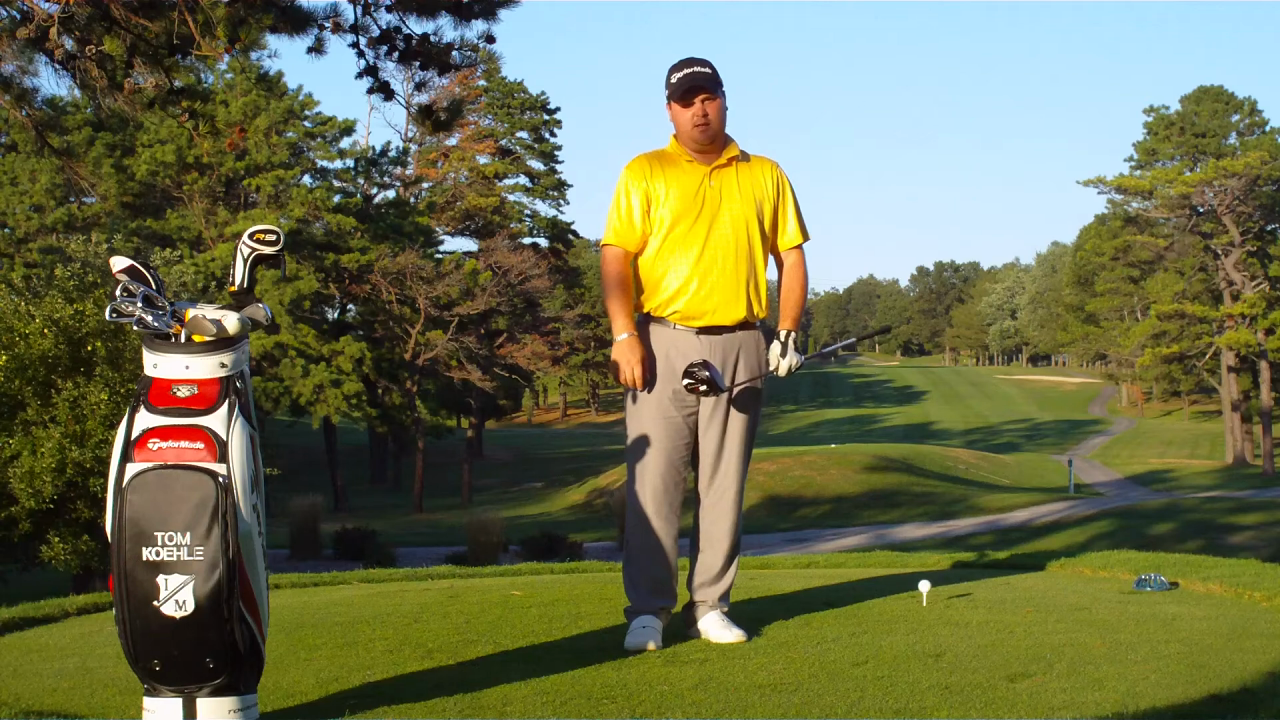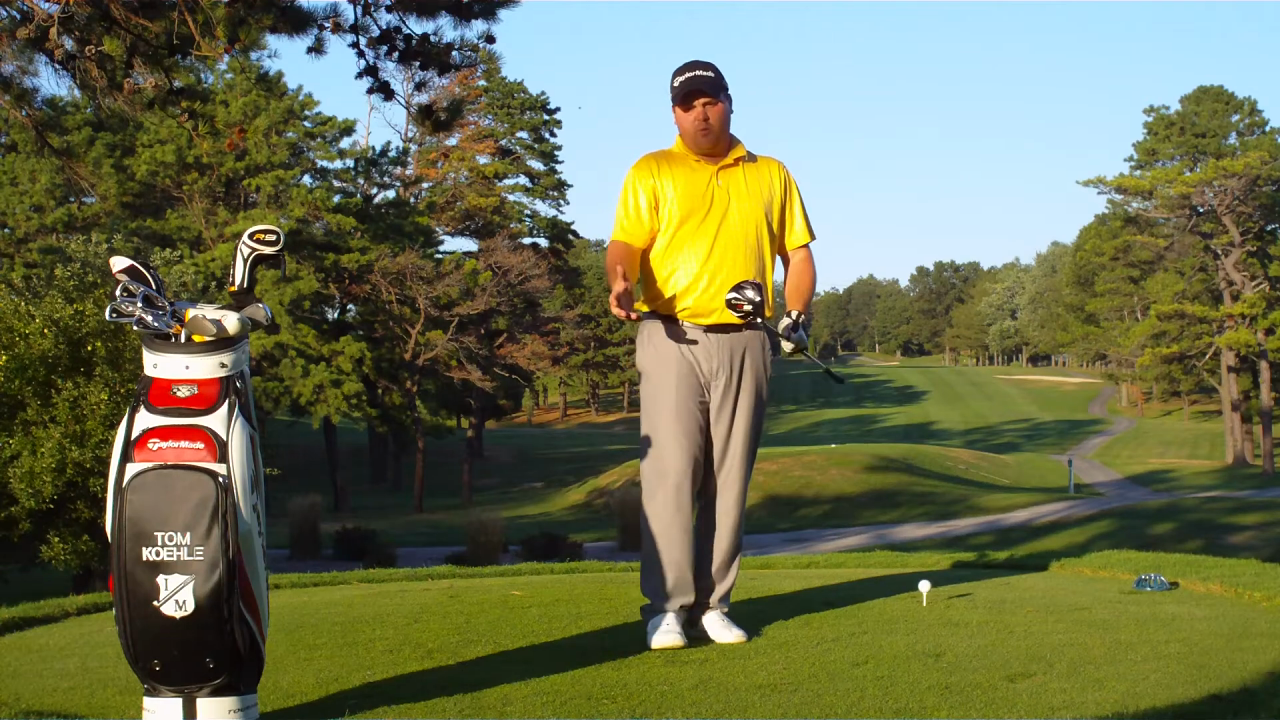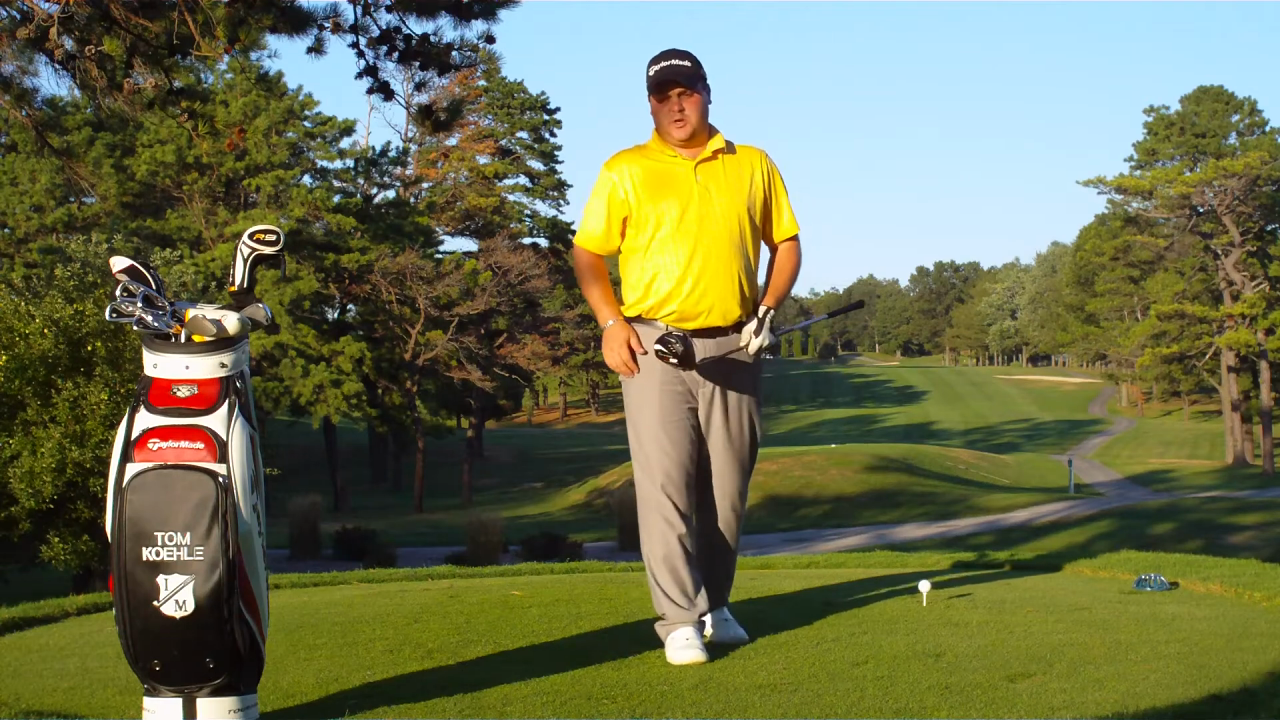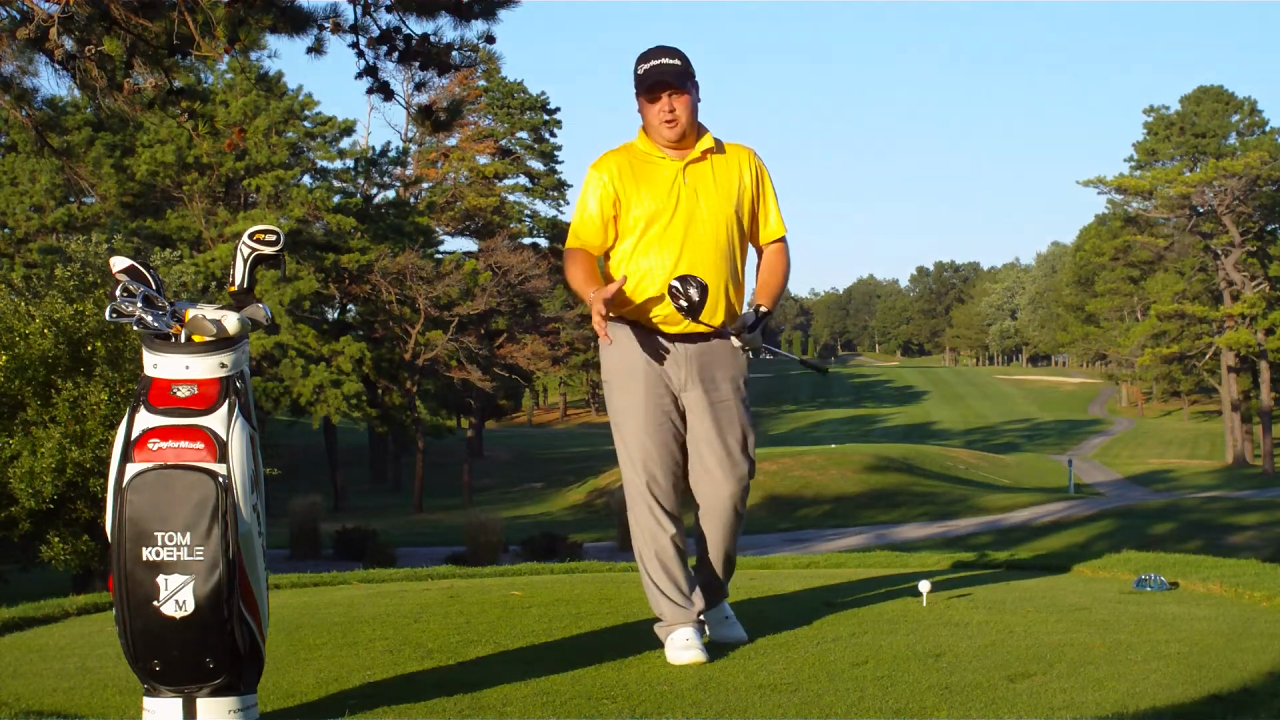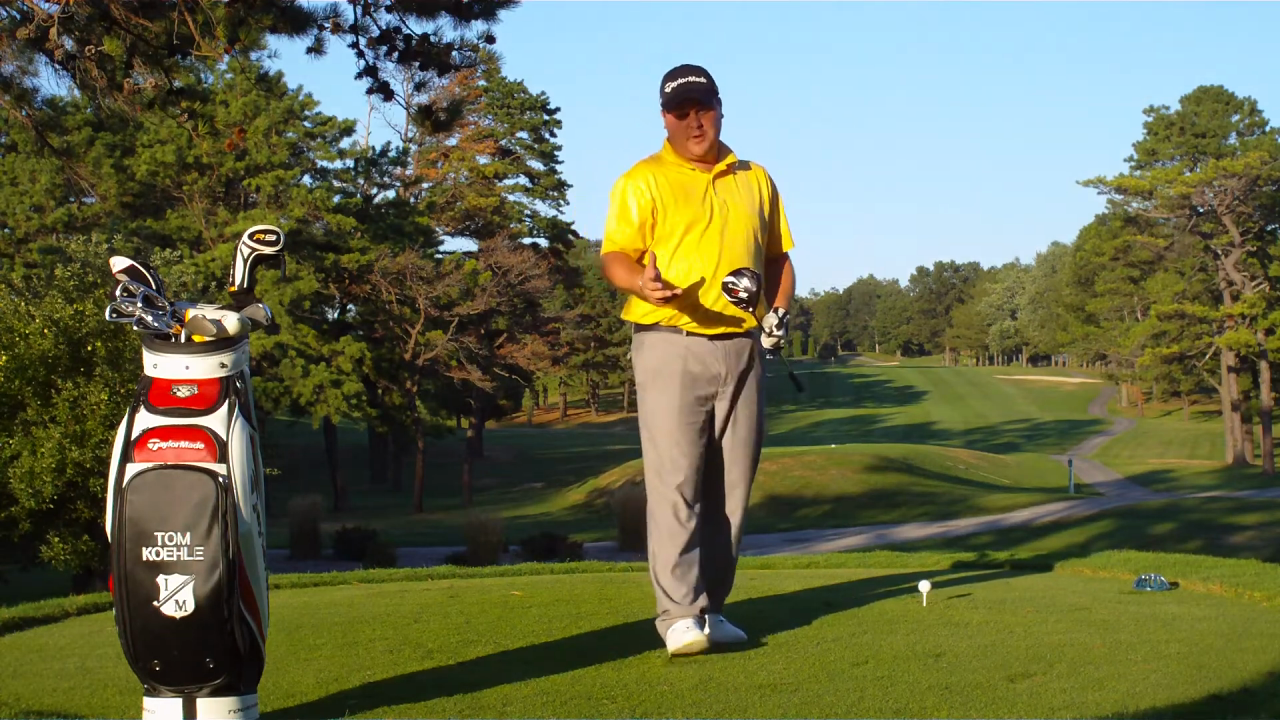
dt=1s
person 1, frame 1
left shoulder: (766, 175)
right shoulder: (644, 173)
left elbow: (791, 258)
right elbow: (616, 257)
left wrist: (787, 333)
right wrist: (624, 336)
left hip: (739, 346)
right hip: (663, 342)
left knee: (724, 481)
right knee: (654, 476)
left ankle: (710, 605)
right ankle: (649, 609)
person 1, frame 2
left shoulder: (772, 175)
right shoulder: (651, 171)
left elbow: (799, 254)
right elbow: (625, 244)
left wrist: (797, 315)
right wrist: (621, 284)
left hip: (743, 343)
right hip: (672, 339)
left knee: (729, 479)
right knee: (671, 469)
left ankle: (710, 604)
right ankle: (667, 605)
person 1, frame 3
left shoulder: (755, 166)
right shoulder: (624, 170)
left elbow: (786, 243)
right elbow: (588, 251)
left wrist: (768, 309)
right wrist: (610, 322)
left hip: (732, 347)
right hip: (653, 344)
left knee: (727, 486)
right knee: (665, 482)
left ankle: (714, 605)
right ankle: (680, 621)
person 1, frame 4
left shoulder: (743, 165)
right shoulder: (612, 170)
left elbow: (773, 244)
right elbow: (580, 250)
left wrist: (761, 310)
right wrist: (596, 294)
left hip: (718, 348)
right hip: (638, 347)
left knee: (727, 483)
right knee: (653, 487)
left ankle: (712, 598)
right ankle: (677, 620)
person 1, frame 5
left shoulder: (756, 180)
right shoulder: (643, 181)
left elbow: (777, 258)
right elbow: (614, 256)
left wrist: (778, 311)
right wrist: (644, 283)
left hip: (741, 349)
right hip: (670, 345)
left knee: (730, 485)
right knee: (675, 479)
left ankle: (710, 607)
right ankle: (678, 616)
